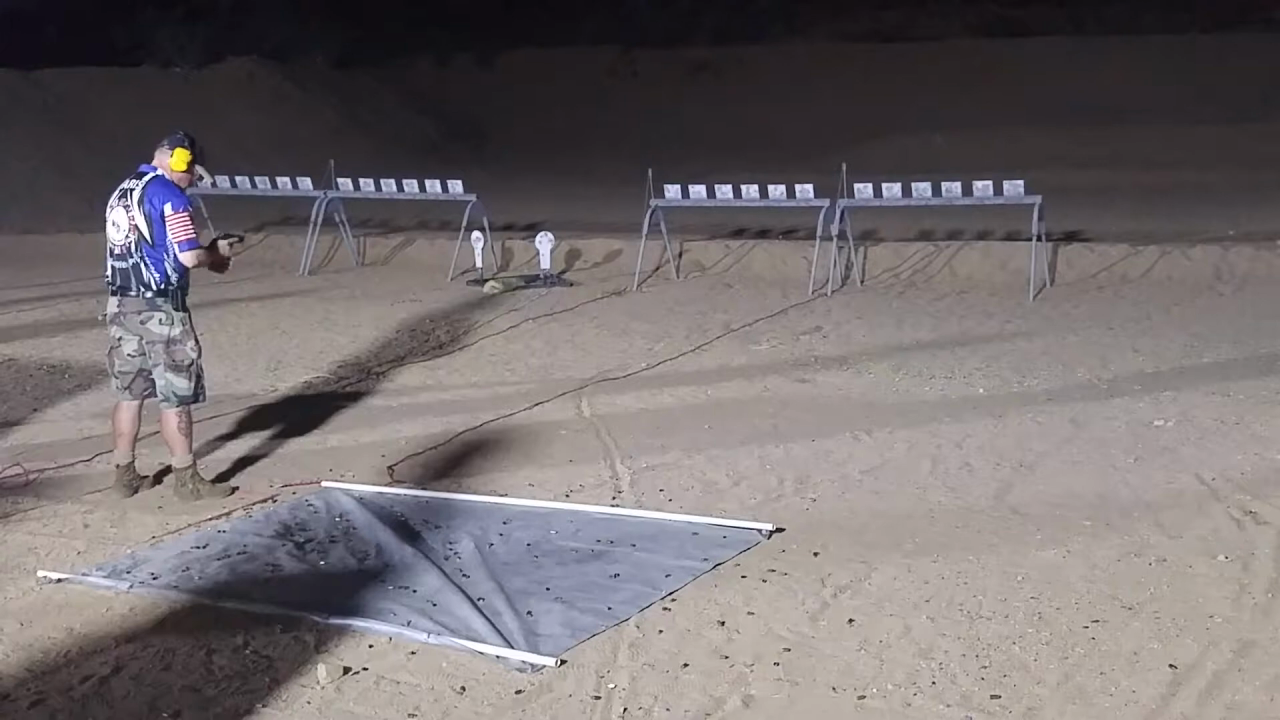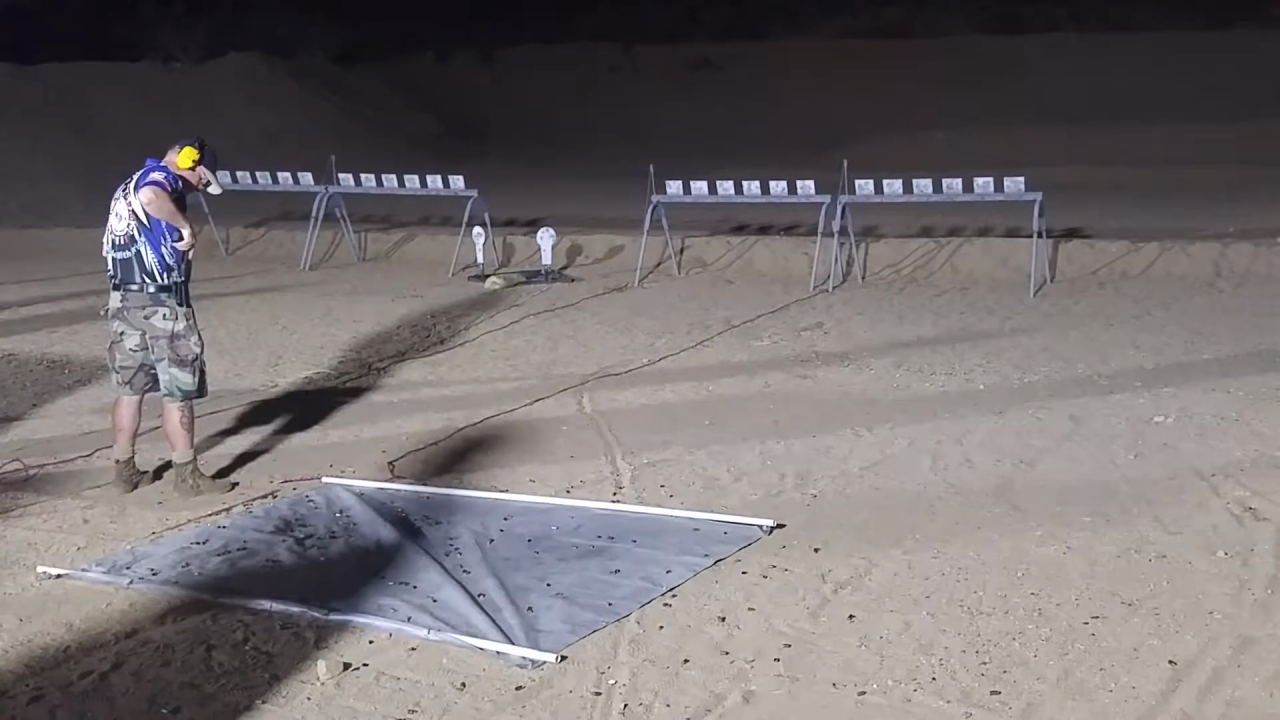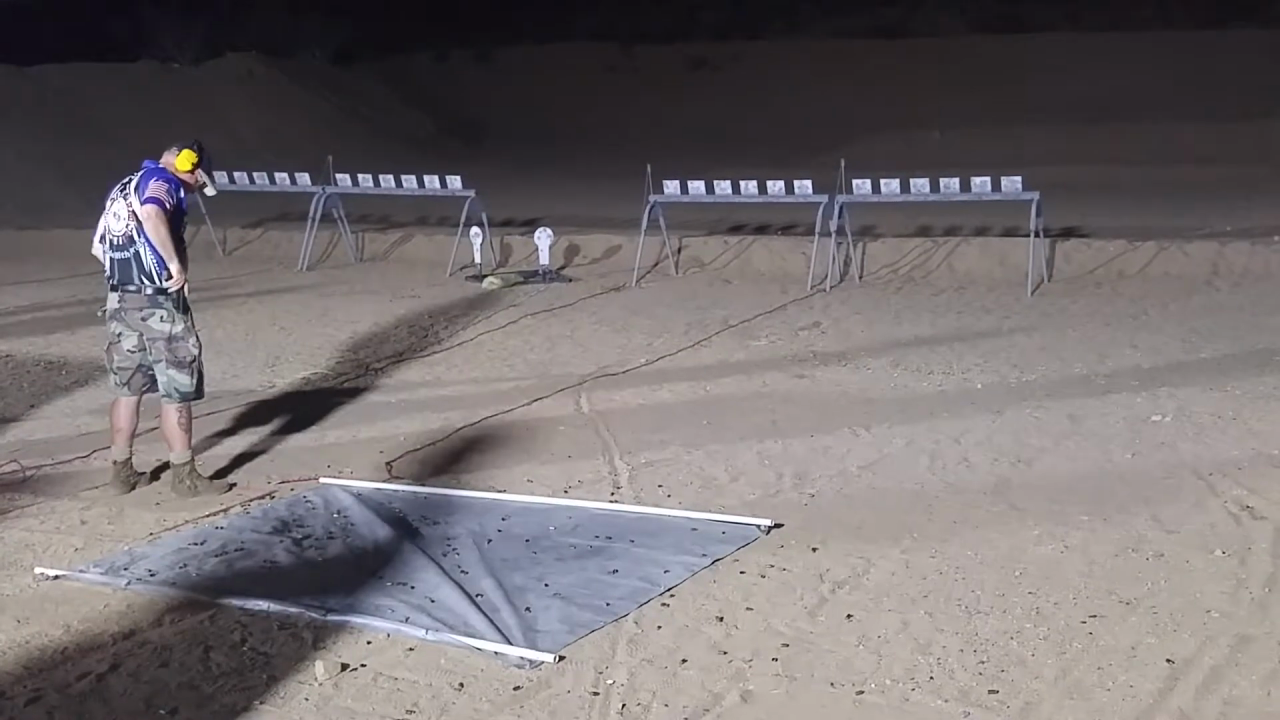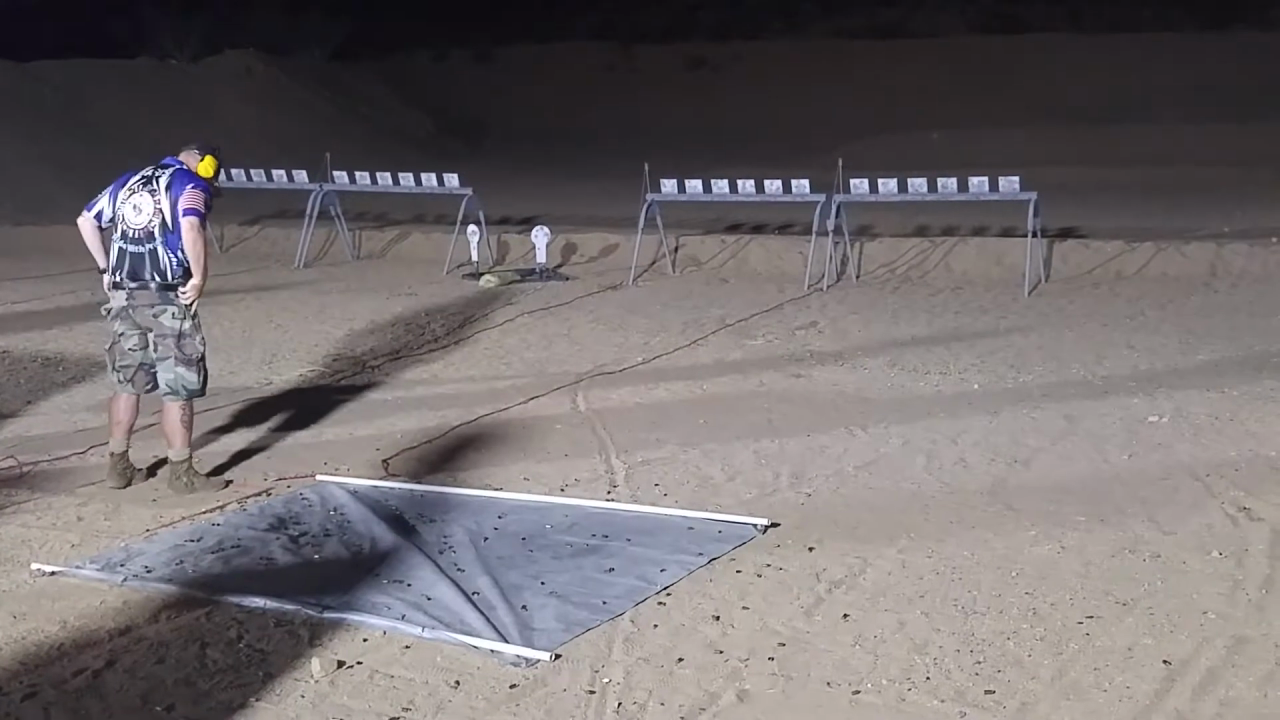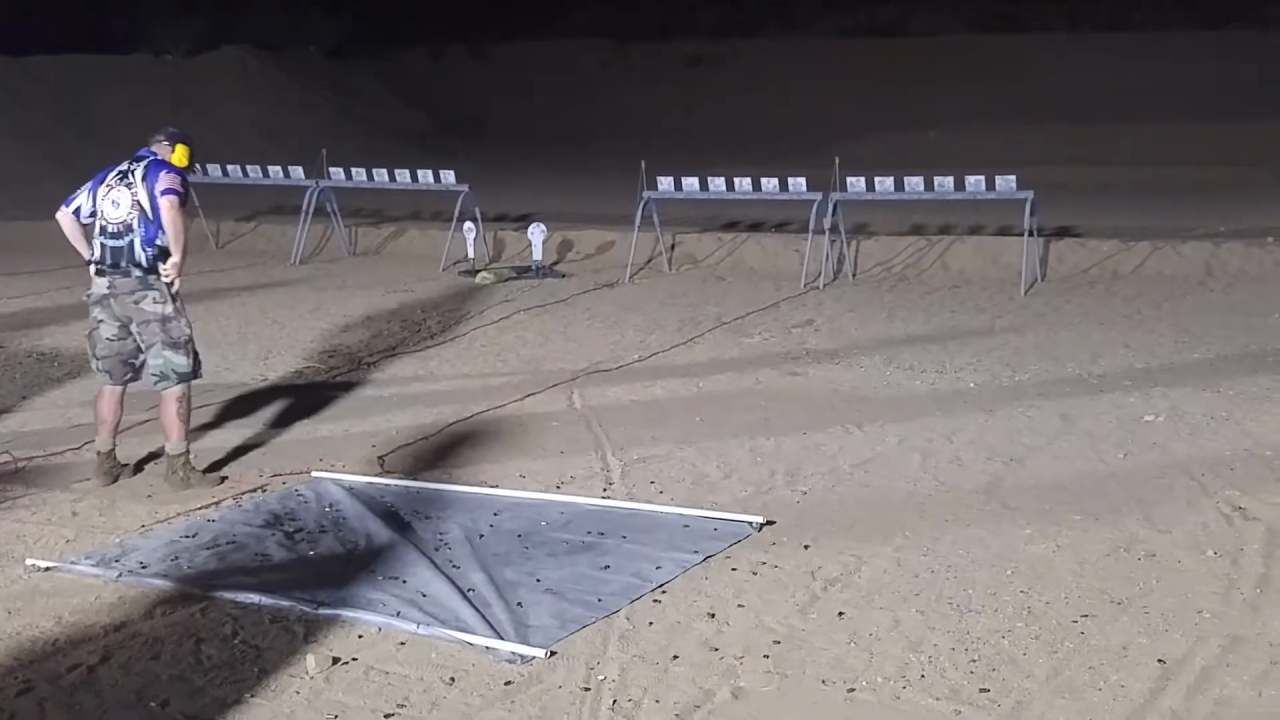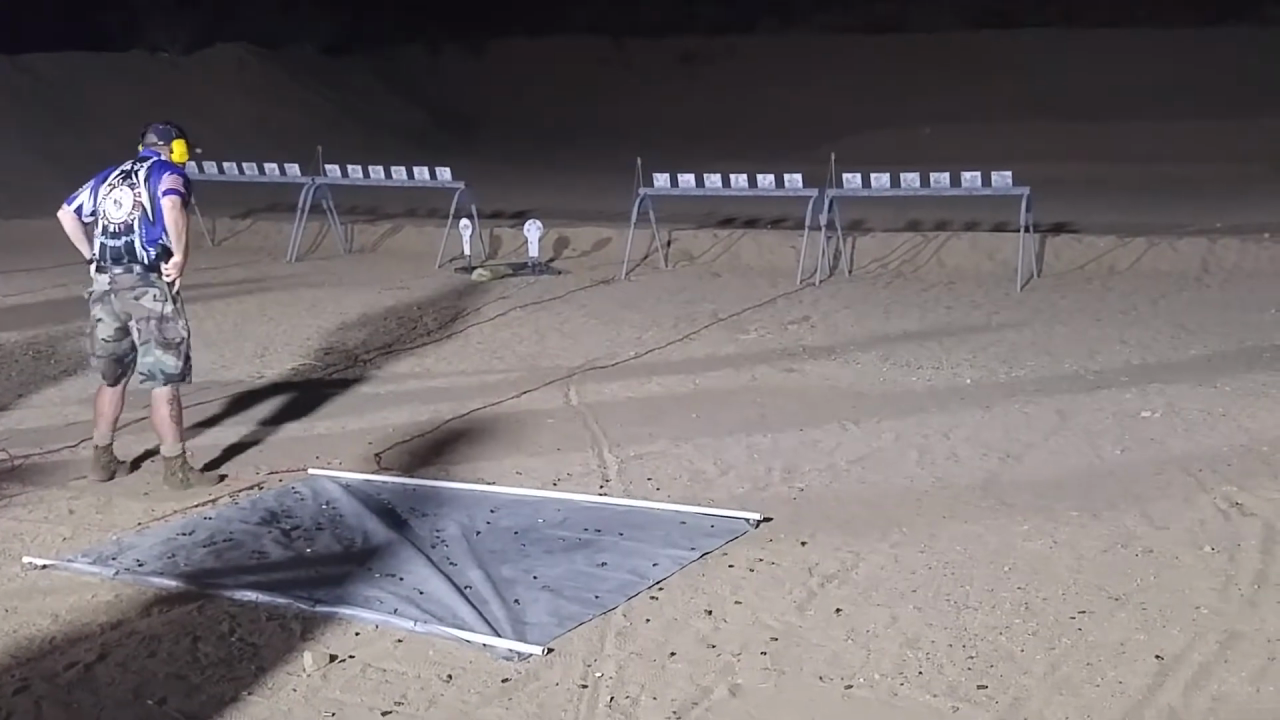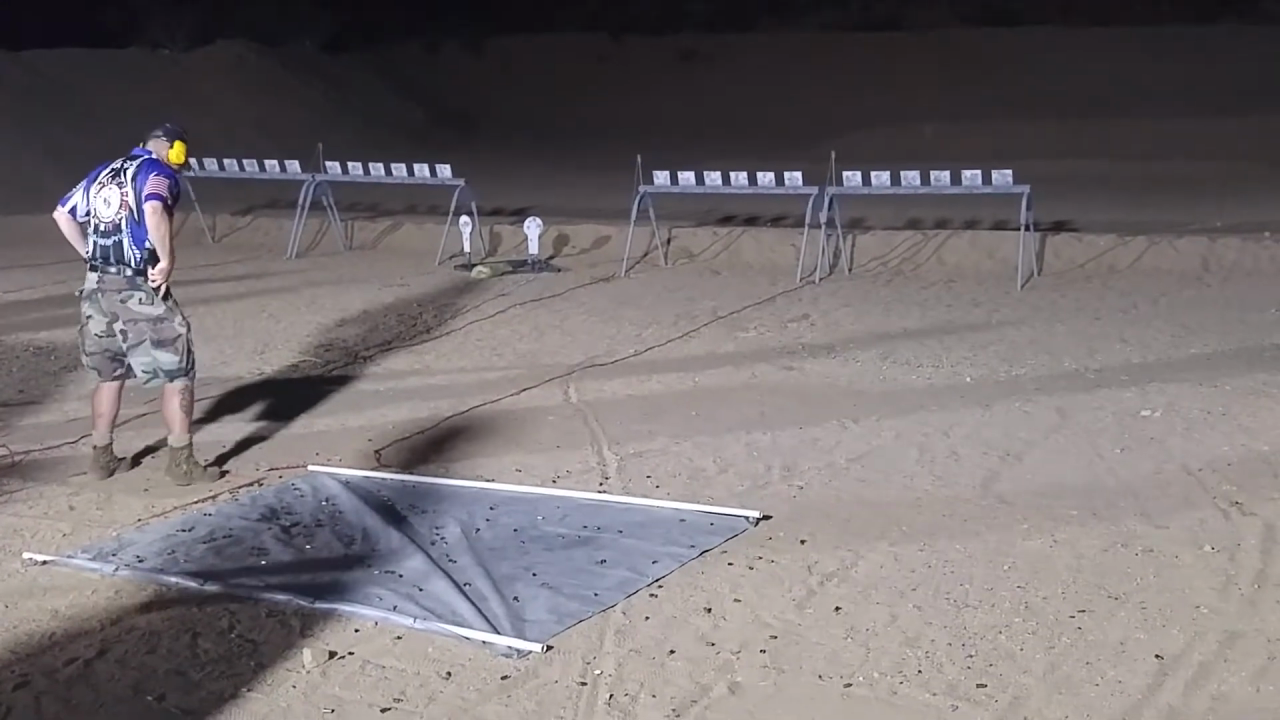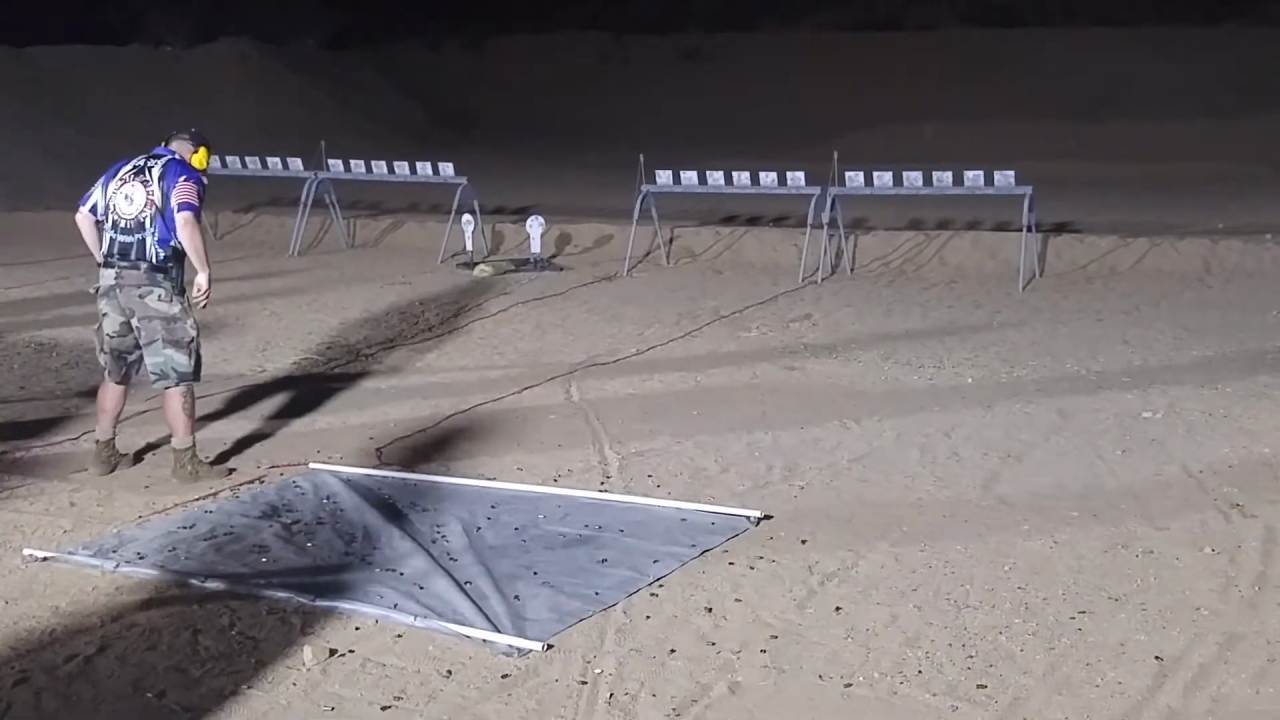
dt=0.5s
person 1, frame 1
left shoulder: (122, 191)
right shoulder: (169, 195)
right elbow: (188, 257)
left wrist: (207, 254)
right wrist: (217, 253)
left hip: (121, 303)
right hip: (160, 307)
left knee: (129, 393)
right knee: (176, 395)
left ankle: (125, 475)
right ankle: (187, 480)
person 1, frame 2
left shoulder: (128, 187)
right shoulder: (162, 178)
left elbow: (110, 246)
right elbow: (151, 198)
right wrist: (185, 227)
left hip: (122, 298)
right hip: (162, 300)
left knee: (130, 387)
right knee: (178, 390)
left ankle: (125, 470)
right ankle: (187, 475)
person 1, frame 3
left shoulder: (122, 188)
right shoulder: (163, 181)
left elbow: (98, 246)
right elbow: (150, 214)
right wrist: (175, 264)
left hip: (119, 300)
right hip: (159, 301)
left knee: (127, 388)
right knee: (177, 391)
left ankle: (122, 471)
right ankle: (185, 476)
person 1, frame 4
left shoulder: (129, 181)
right shoulder: (191, 184)
left elbow: (87, 220)
right elbow: (191, 226)
left wrist: (105, 268)
right wrist: (199, 278)
left hip: (122, 295)
right hip: (165, 296)
left knee: (127, 382)
right knee: (178, 388)
left ankle: (119, 466)
right ankle: (182, 473)
person 1, frame 5
left shoulder: (108, 177)
right shoulder: (166, 172)
left elbow: (65, 214)
right elbow: (170, 206)
left wrist: (91, 259)
right wrist: (177, 257)
left hip: (106, 286)
right hip: (148, 286)
left knee: (112, 380)
right knee: (174, 379)
left ankle: (105, 463)
right ankle: (178, 467)
person 1, frame 6
left shoulder: (109, 176)
right shoulder: (169, 173)
left elbow: (67, 213)
right elbow: (172, 206)
left wrist: (92, 257)
right wrist: (180, 256)
left hip: (106, 285)
right hip: (148, 285)
left knee: (112, 376)
right knee: (164, 379)
left ankle: (102, 459)
right ankle: (176, 468)
person 1, frame 7
left shoulder: (104, 173)
right shoulder: (159, 172)
left elbow: (62, 214)
right elbow: (153, 212)
right wrist: (167, 261)
left hip: (98, 283)
right hip: (138, 286)
left knee: (109, 374)
right knee: (176, 371)
left ankle: (102, 457)
right ankle: (182, 462)
person 1, frame 8
left shoulder: (121, 170)
right shoulder: (184, 175)
left elbow: (84, 216)
right elbow: (185, 222)
right wrist: (204, 271)
left hip: (112, 281)
right hip: (155, 284)
left knee: (116, 371)
right knee: (179, 375)
left ankle: (103, 452)
right ankle: (186, 462)
